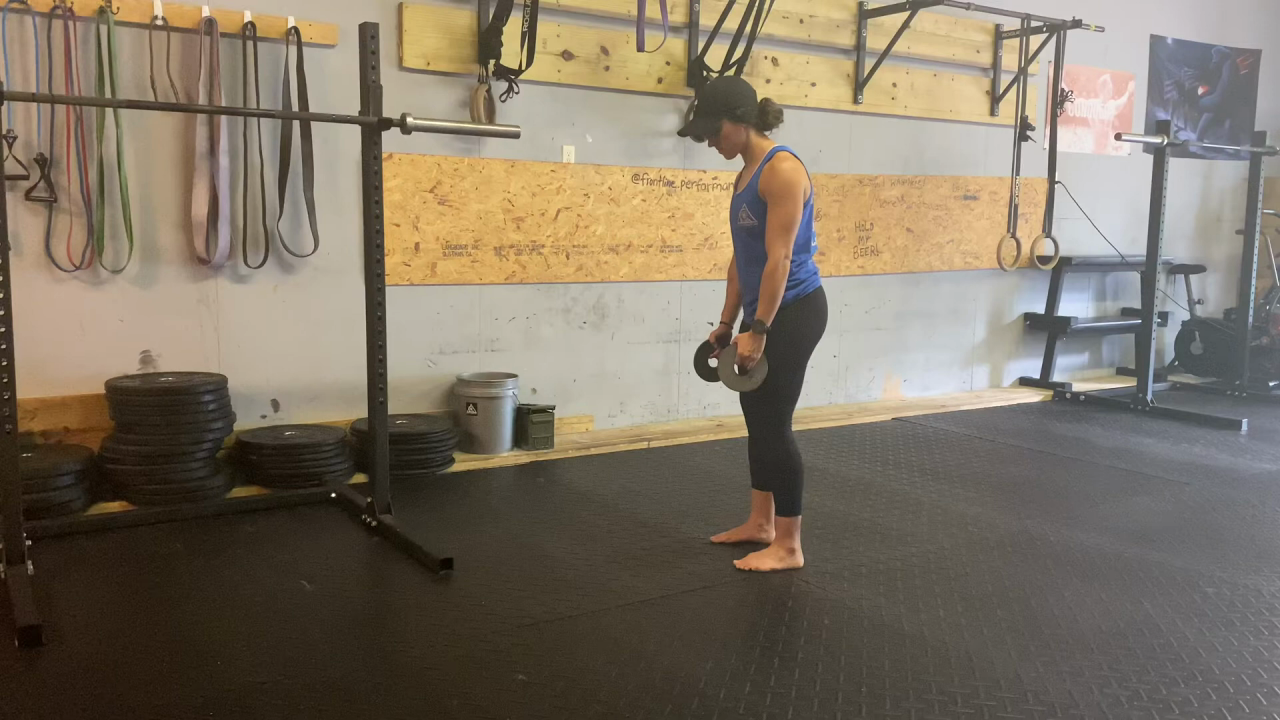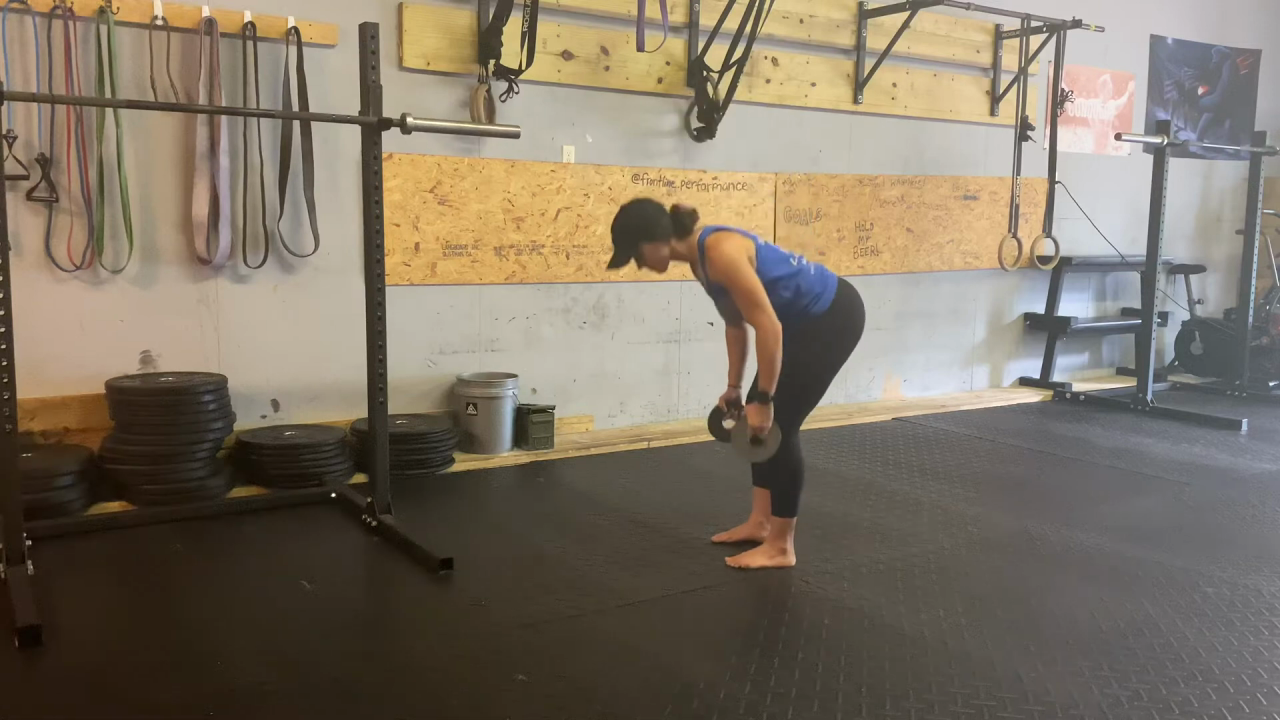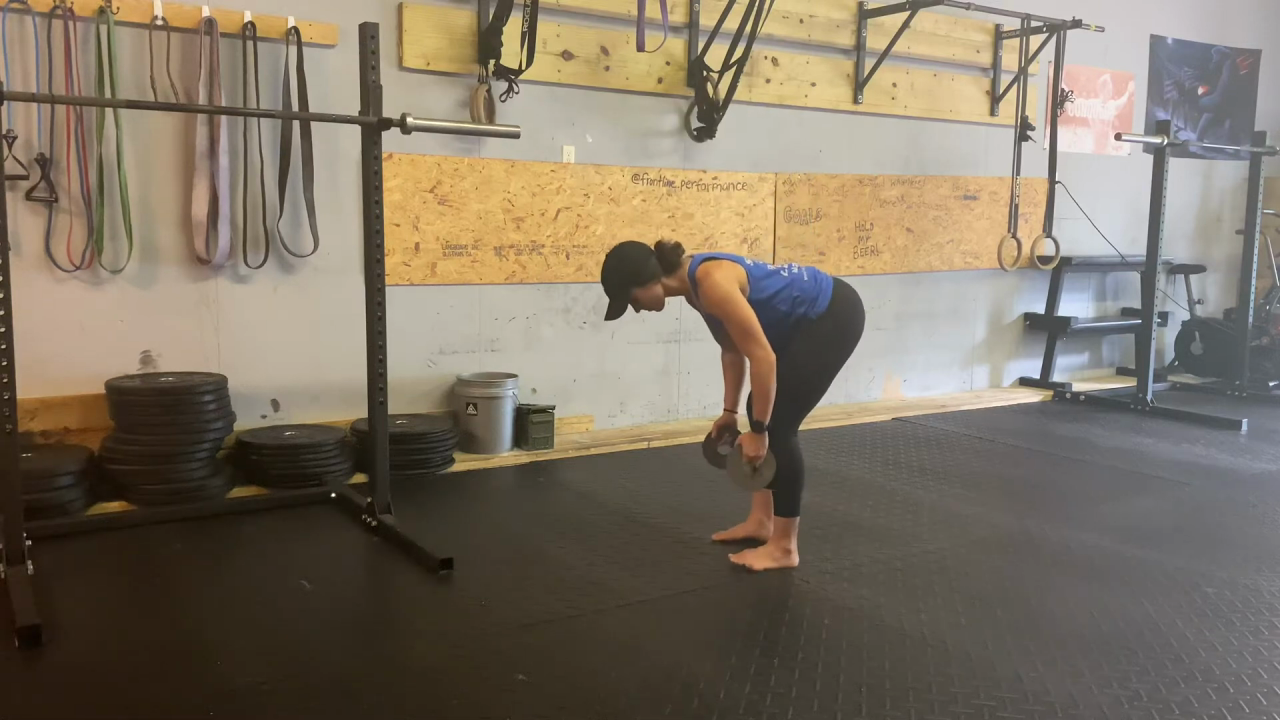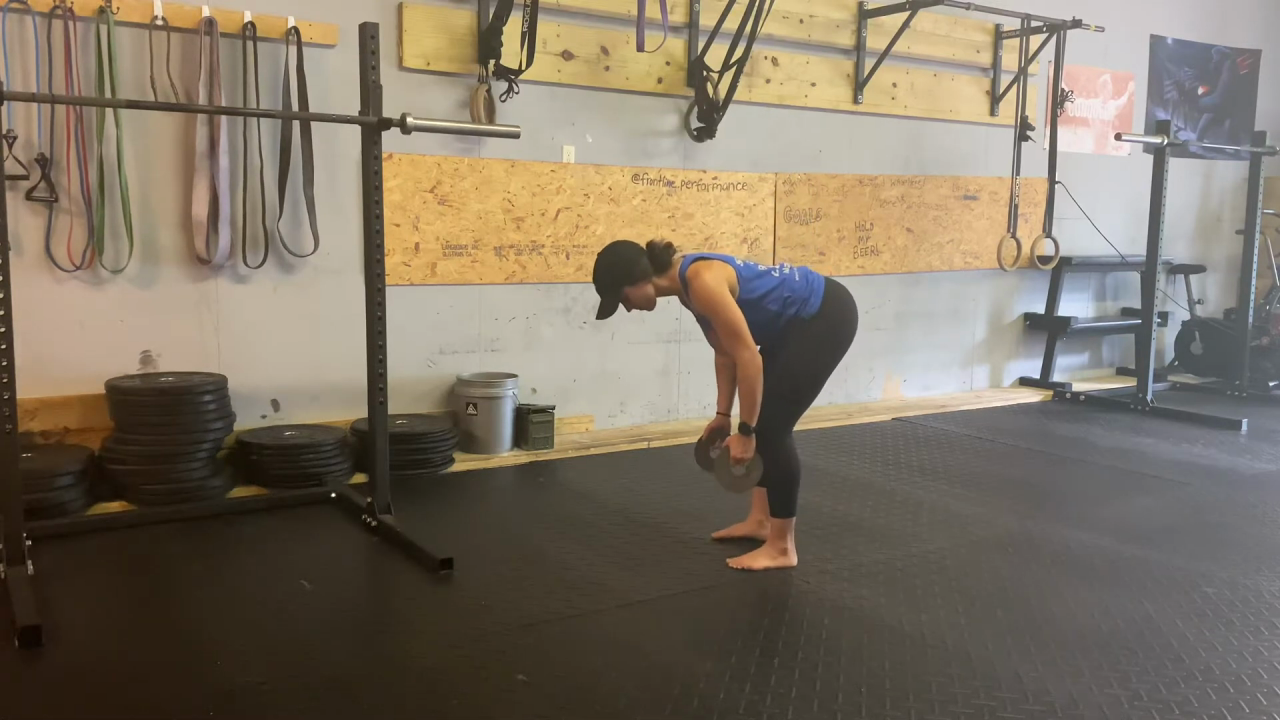
dt=0.7s
person 1, frame 1
left shoulder: (782, 169)
right shoulder: (748, 173)
left elbow: (779, 259)
left wrist: (757, 330)
right wrist: (727, 323)
left hip: (792, 311)
right hip: (763, 312)
left knee: (773, 425)
right knee: (757, 421)
left ankle: (788, 546)
right ankle: (761, 523)
person 1, frame 2
left shoulder: (720, 252)
right shoulder: (698, 257)
left elbow: (769, 328)
right elbow: (735, 323)
left wrist: (764, 400)
right wrist: (734, 386)
left hip: (833, 317)
right hip: (807, 319)
left knee: (778, 424)
right knee: (760, 429)
left ankle: (781, 546)
right ankle: (759, 521)
person 1, frame 3
left shoulder: (711, 282)
right shoulder: (692, 281)
left elbow: (763, 356)
right elbow: (732, 348)
left wrist: (758, 430)
right wrist: (730, 411)
left hip: (834, 316)
right hip: (808, 318)
left knee: (778, 424)
right knee: (762, 411)
left ankle: (784, 547)
right ankle: (762, 521)
person 1, frame 4
left shoulder: (701, 282)
right shoulder: (685, 281)
left elbow: (748, 357)
right elbow: (725, 351)
left wrist: (745, 431)
right wrist: (723, 414)
left hip: (827, 316)
right hip: (801, 318)
left knee: (771, 424)
right knee: (757, 417)
left ankle: (782, 547)
right ankle: (760, 520)
